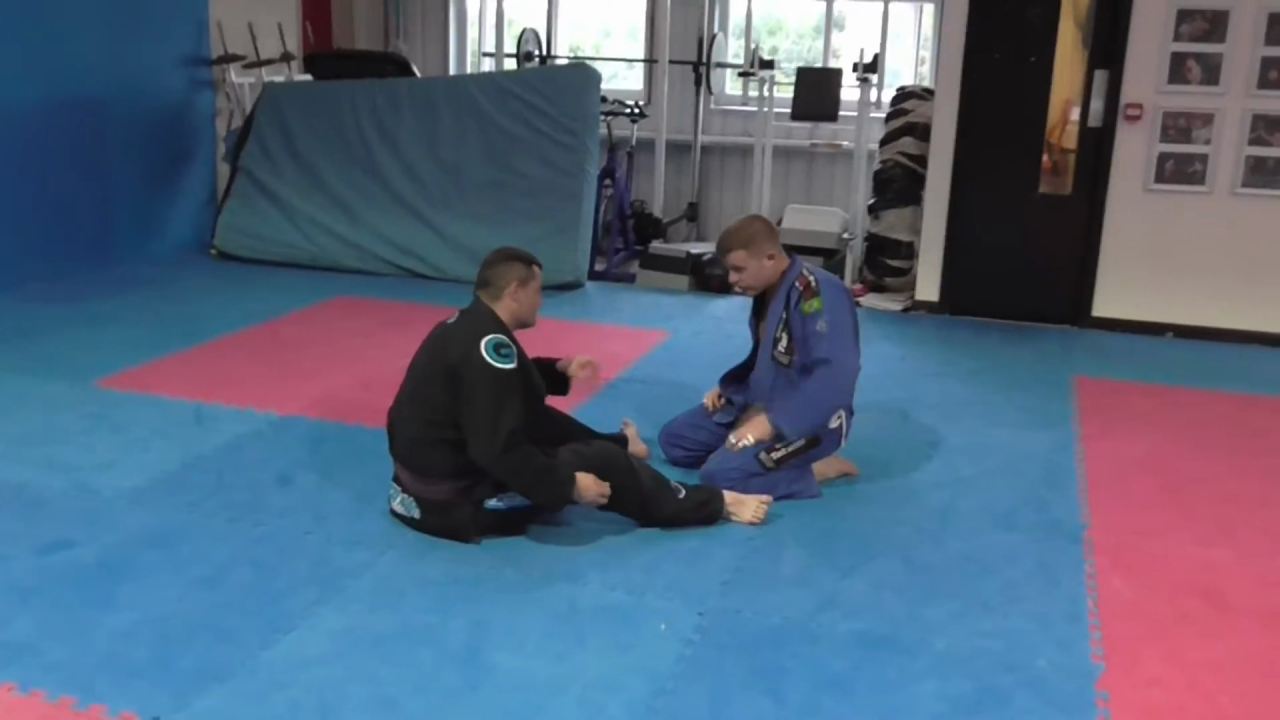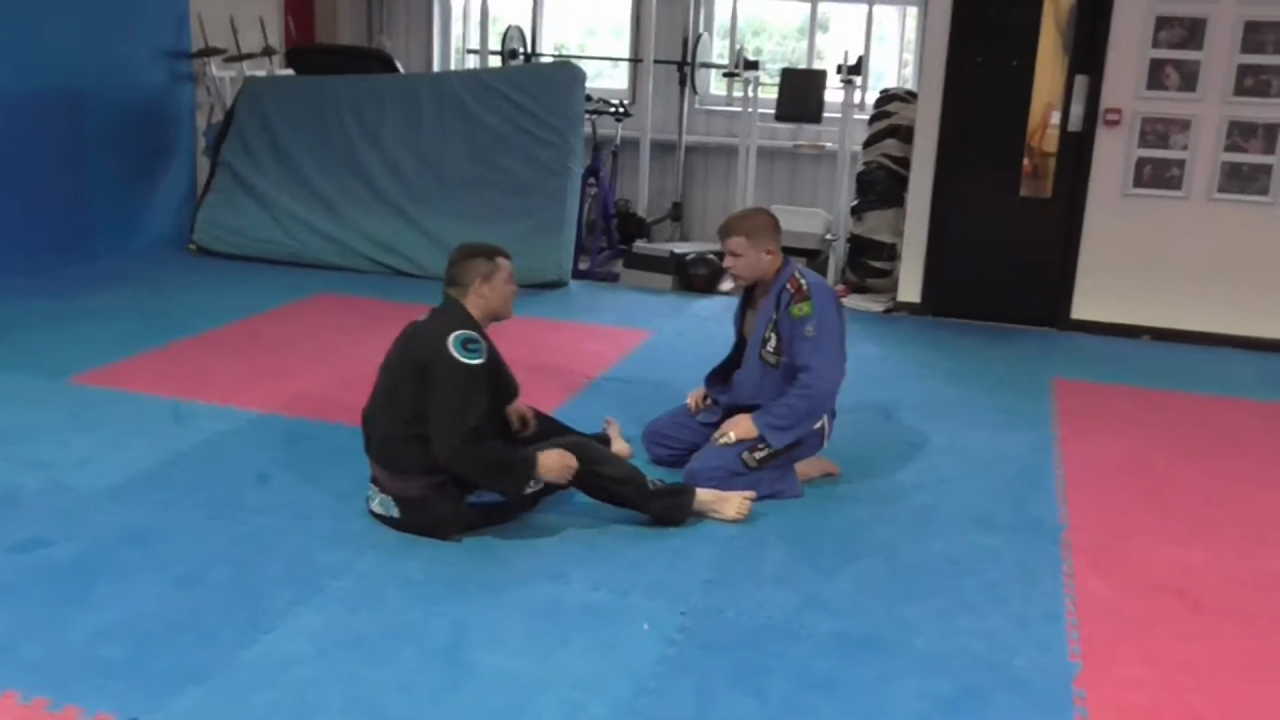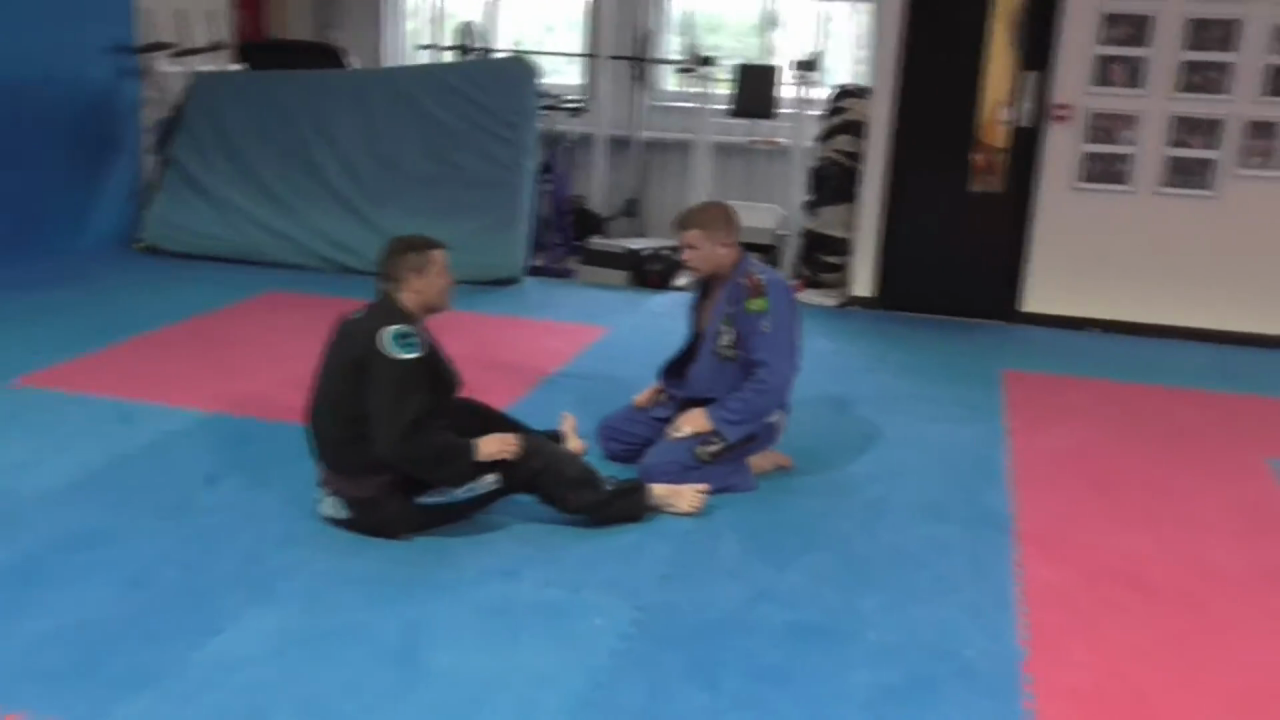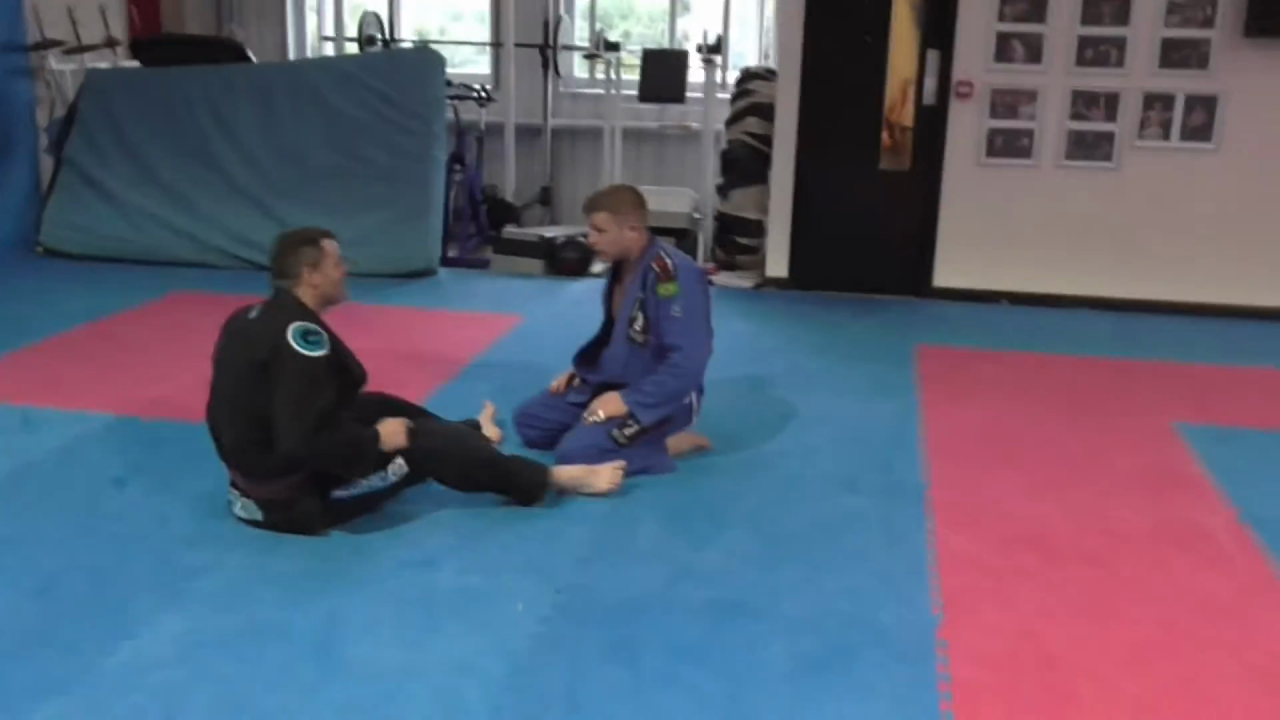
dt=0.3s
person 1, frame 1
left shoulder: (465, 325)
right shoulder: (491, 346)
right elbow: (499, 452)
left wrist: (558, 370)
right wrist: (569, 485)
left hip: (429, 471)
right hip: (456, 500)
left knee: (536, 420)
right knee: (599, 463)
left ankle: (619, 445)
right ankle: (714, 505)
person 1, frame 2
left shoulder: (437, 324)
right shoulder: (461, 343)
right elbow: (461, 448)
left wrist: (504, 405)
right wrist: (532, 467)
left hip: (403, 473)
right hip: (434, 497)
left knee: (511, 425)
right knee: (573, 457)
left ankle: (601, 446)
right ankle: (689, 501)
person 1, frame 3
left shoulder: (365, 320)
right shoulder: (398, 339)
right elbow: (402, 443)
right wrist: (473, 451)
left hip: (352, 473)
right hip: (385, 495)
left knee: (465, 415)
right knee: (524, 459)
left ankle: (553, 443)
right ankle: (644, 499)
person 1, frame 4
left shoulder: (250, 319)
right shoulder: (300, 336)
right elbow: (308, 441)
right wrist: (376, 441)
left hip: (258, 475)
right hip: (295, 494)
left knee: (377, 407)
right knee: (430, 445)
left ankle: (472, 433)
right ankle: (551, 478)
person 2, frame 1
left shoulder: (820, 293)
right shoulder: (767, 291)
left elbow: (837, 375)
left wrist: (776, 420)
right wrist: (729, 386)
left hip: (806, 419)
right hip: (761, 404)
left knee: (720, 475)
right knee: (674, 439)
left ankle: (818, 468)
right ankle: (781, 456)
person 2, frame 2
left shoulder: (810, 296)
right shoulder: (755, 288)
left elbow: (819, 383)
left wrist: (761, 424)
right wrist: (712, 386)
left hip: (789, 421)
left knee: (704, 474)
right knee: (657, 437)
left ankle: (800, 468)
right ankle: (763, 456)
person 2, frame 3
left shoulder: (766, 291)
right shoulder: (711, 282)
left elbow: (773, 379)
left wrist: (715, 417)
right wrist: (666, 383)
left hip: (742, 415)
right hip: (696, 398)
left knee: (658, 468)
right knee: (613, 433)
left ankle: (753, 461)
right ankle: (714, 449)
person 2, frame 4
left shoulder: (676, 275)
right shoulder: (622, 266)
left elbow: (687, 363)
left wrist: (629, 400)
right wrist: (581, 366)
left hip: (658, 399)
right hip: (610, 383)
left knee: (575, 453)
right knee: (529, 420)
left ankle: (670, 443)
right ankle: (633, 434)
